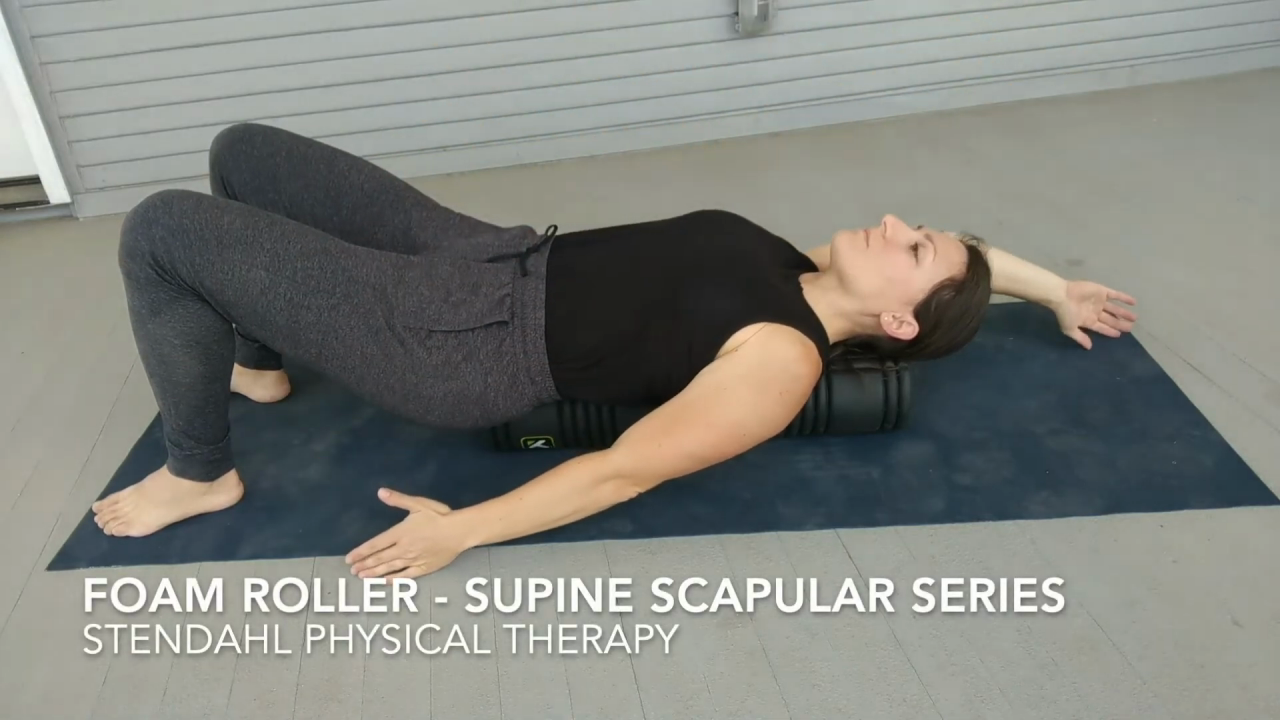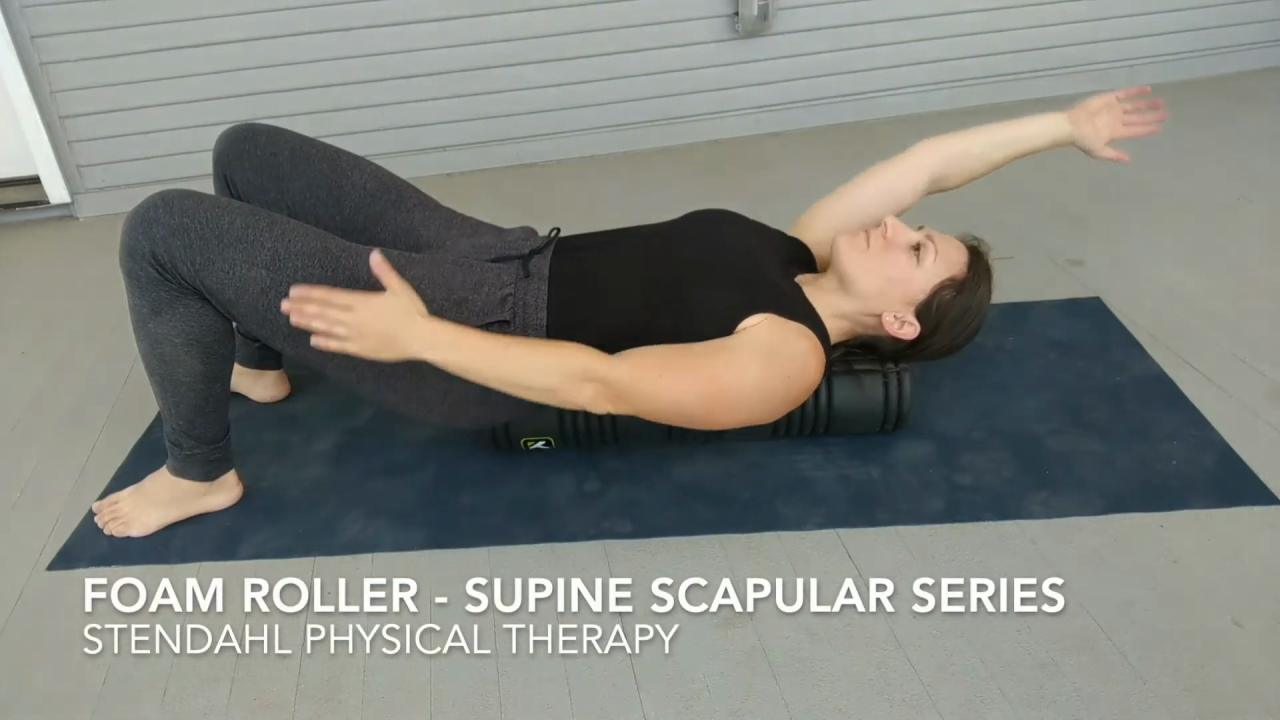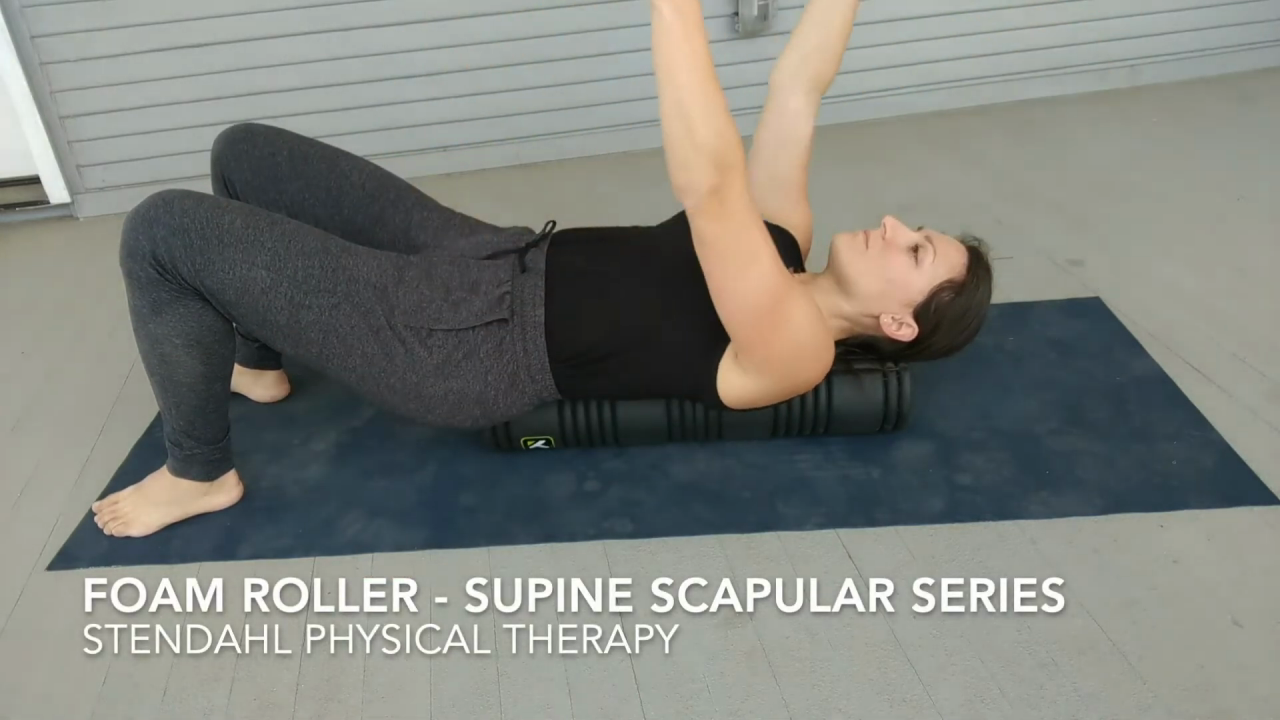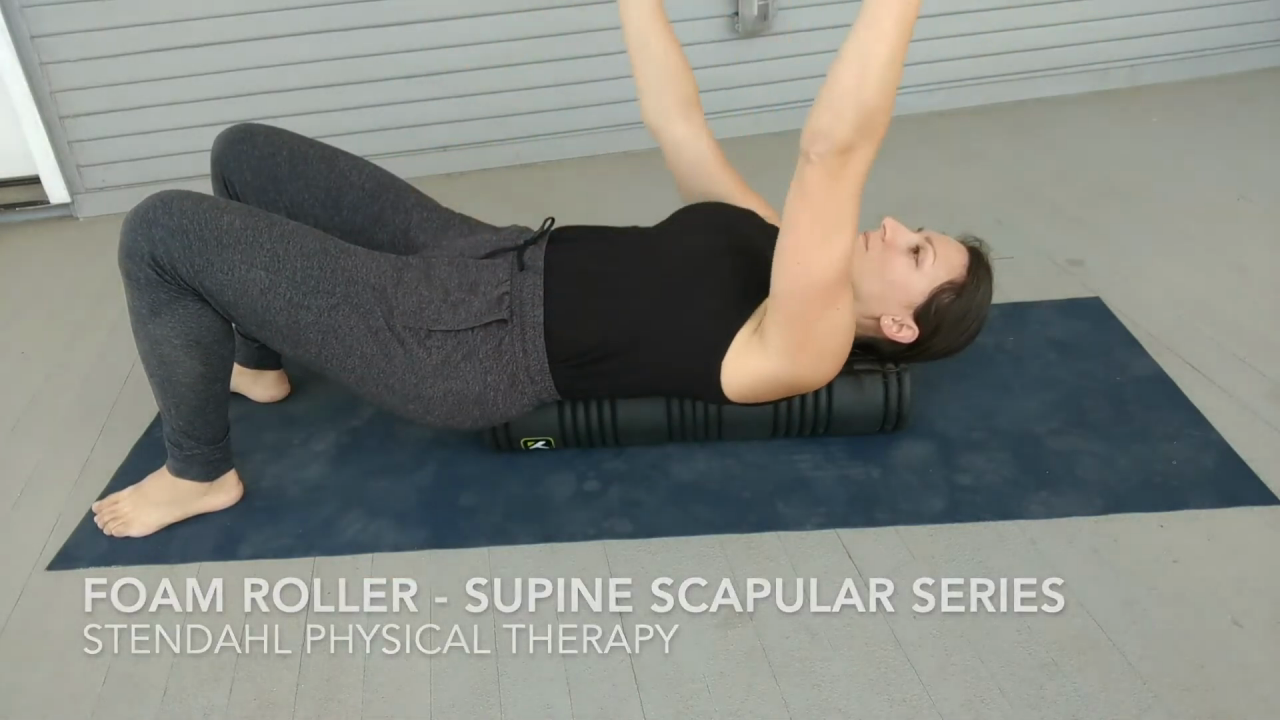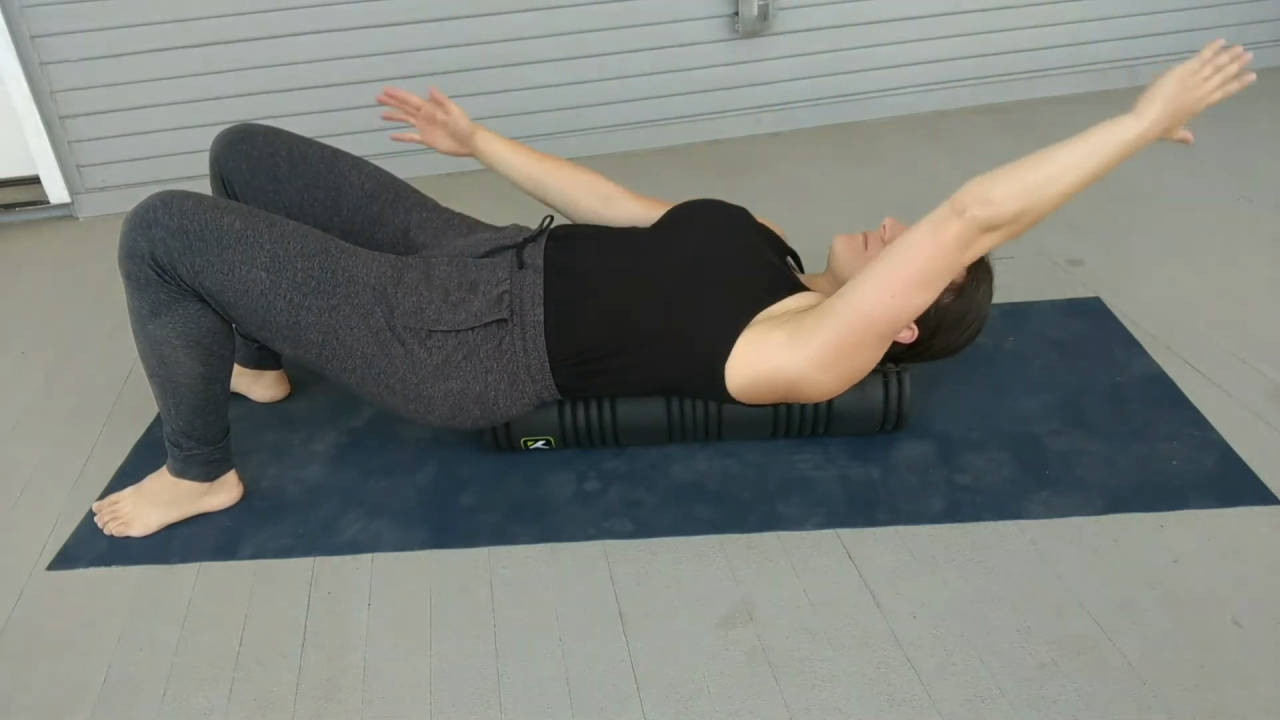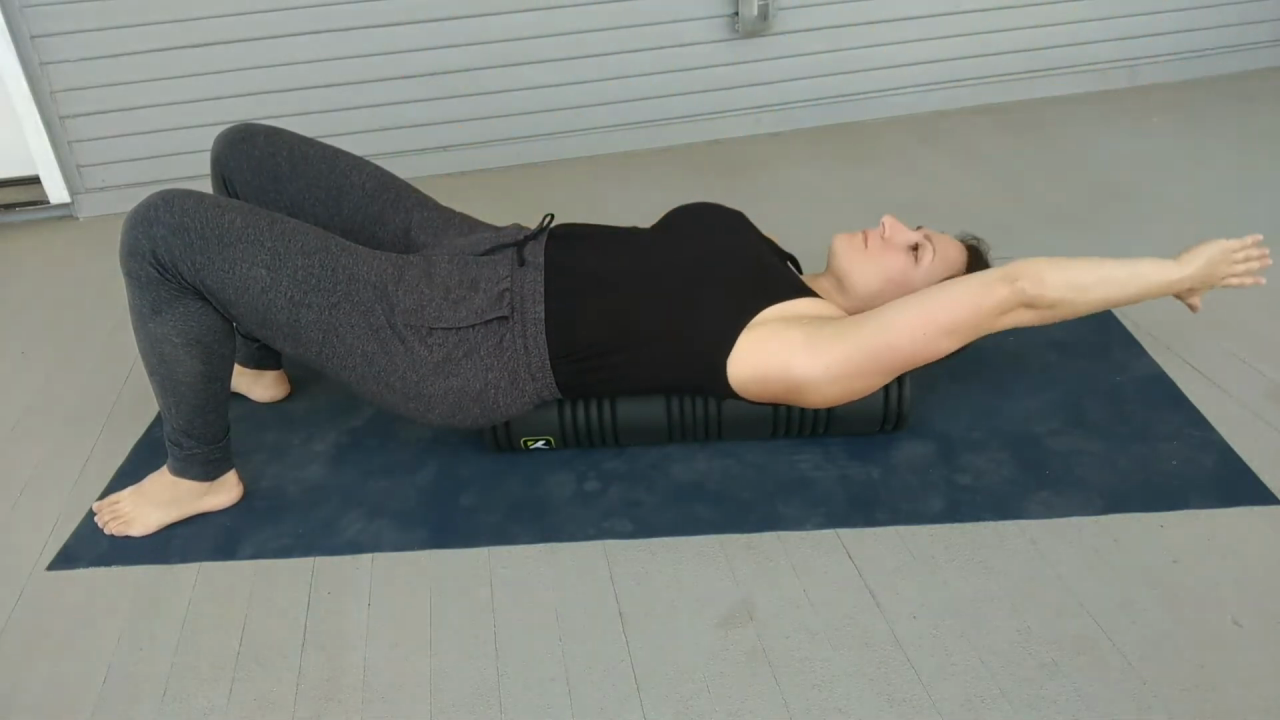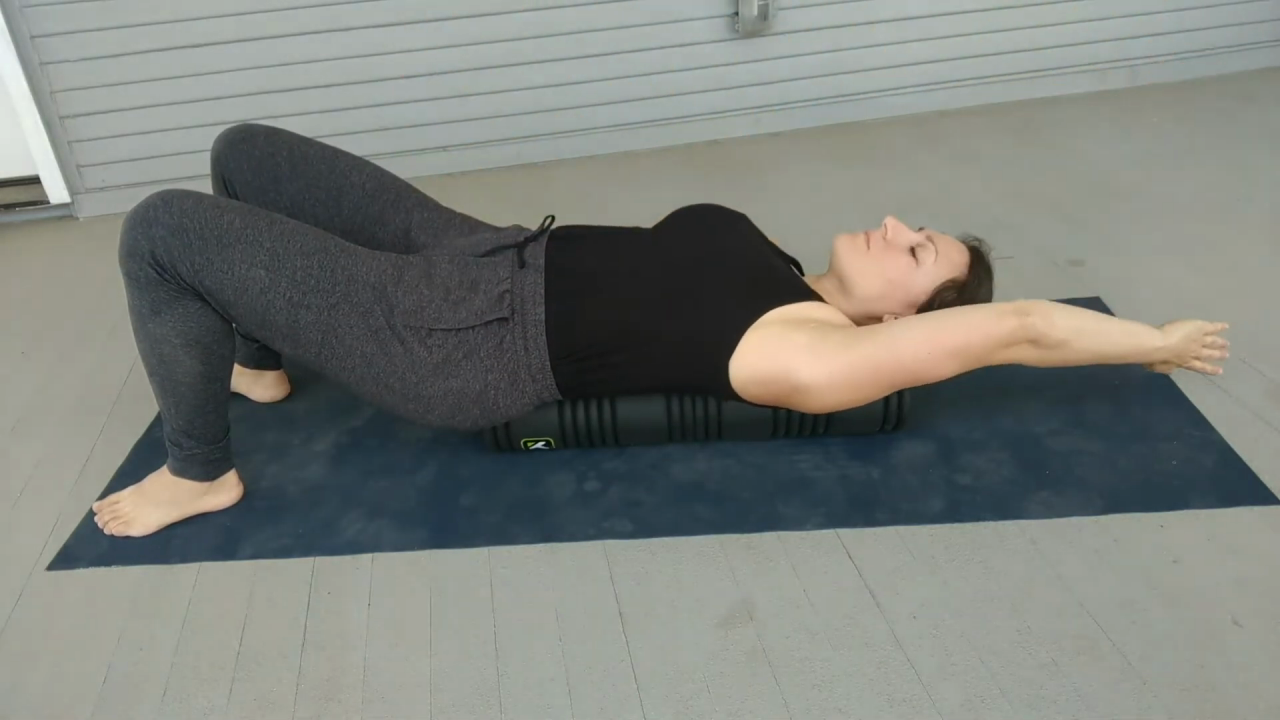
dt=0.4s
person 1, frame 1
left shoulder: (781, 362)
right shoulder: (811, 272)
left elbow: (622, 471)
right elbow: (958, 241)
left wrist: (457, 530)
left hip: (470, 348)
right hip: (501, 261)
left knee: (161, 230)
right knee: (242, 153)
left ankle: (199, 474)
right ankle: (254, 359)
person 1, frame 2
left shoulder: (786, 360)
right shoulder: (807, 262)
left elbow: (608, 386)
right elbow: (919, 165)
left wrist: (423, 337)
right wrist: (1062, 126)
left hip: (484, 329)
right hip: (504, 260)
left knee: (162, 229)
right knee: (246, 151)
left ankle: (200, 473)
right ankle: (260, 356)
person 1, frame 3
left shoulder: (790, 346)
right shoulder: (784, 249)
left elbow: (710, 189)
right elbow: (799, 93)
left hip: (466, 348)
right hip: (495, 259)
left knee: (161, 229)
right knee: (244, 152)
left ankle: (198, 474)
right ankle: (255, 358)
person 1, frame 4
left shoulder: (810, 343)
right shoulder: (769, 243)
left elbow: (834, 151)
right elbow: (679, 122)
left hip: (471, 347)
right hip: (491, 259)
left knee: (159, 229)
right knee: (245, 152)
left ankle: (200, 474)
right ankle: (256, 360)
person 1, frame 5
left shoulder: (813, 356)
right shoulder: (768, 259)
left elbow: (971, 215)
right elbow: (602, 199)
left wrist: (1146, 114)
right wrist: (481, 142)
left hip: (471, 349)
right hip: (494, 260)
left knee: (160, 230)
right knee: (244, 153)
left ankle: (199, 474)
right ankle: (250, 355)
person 1, frame 6
left shoulder: (818, 357)
right shoulder: (770, 273)
left elbow: (1012, 291)
left wrist: (1178, 268)
right wrist: (490, 232)
left hip: (470, 348)
right hip: (495, 258)
left knee: (161, 229)
right knee: (244, 153)
left ankle: (199, 472)
right ankle: (253, 357)
person 1, frame 7
left shoulder: (820, 359)
right shoulder: (775, 276)
left elbow: (1010, 329)
left wrist: (1154, 339)
left hip: (471, 348)
right hip: (494, 257)
left knee: (160, 228)
right knee: (244, 152)
left ankle: (199, 474)
right ankle: (253, 356)
